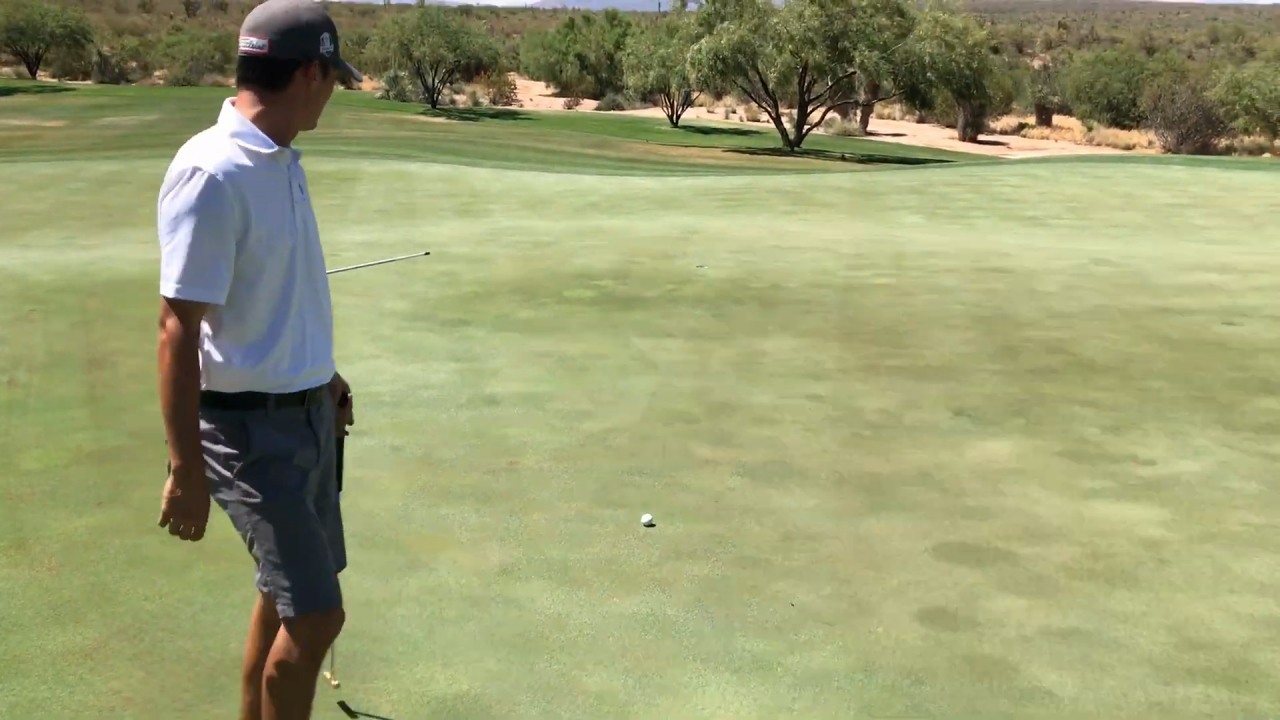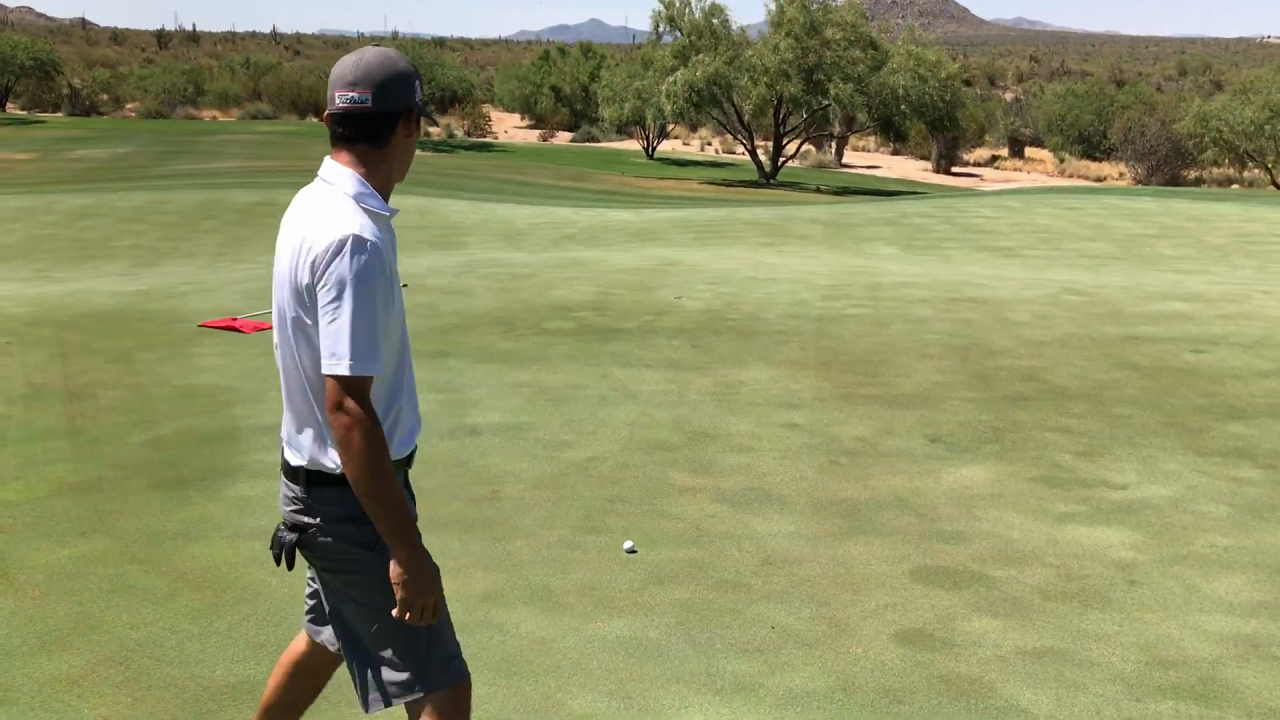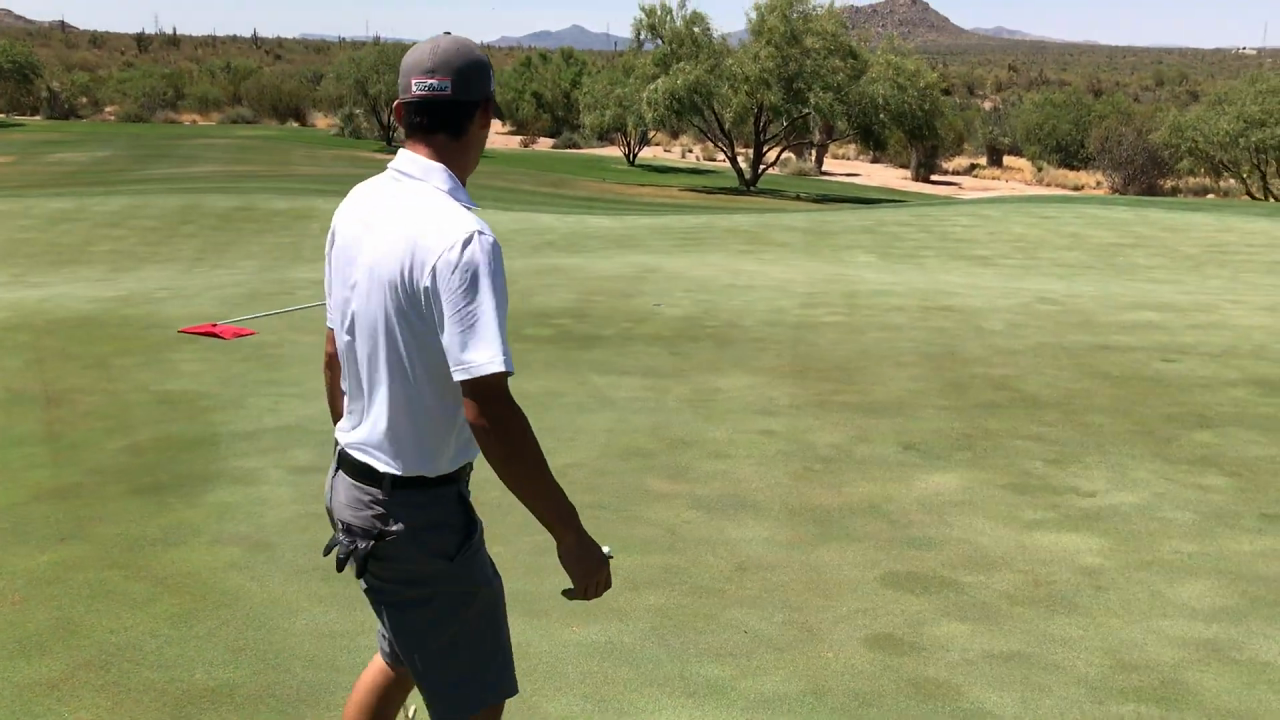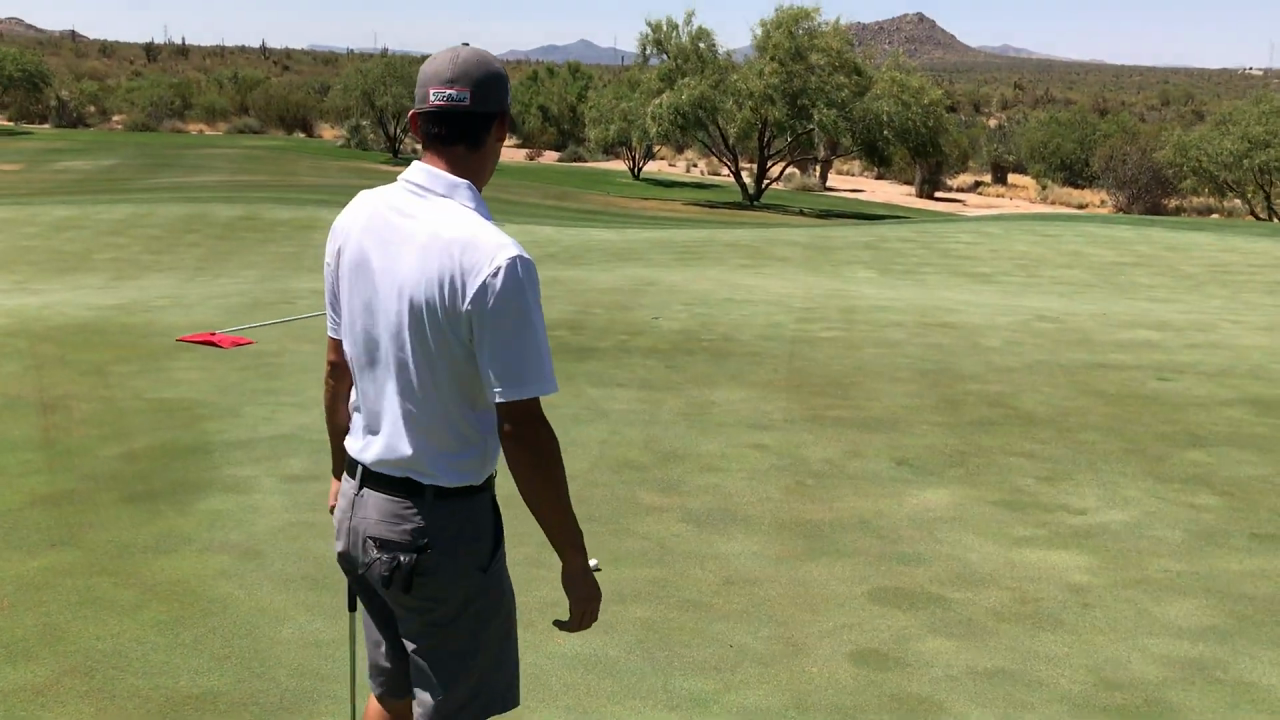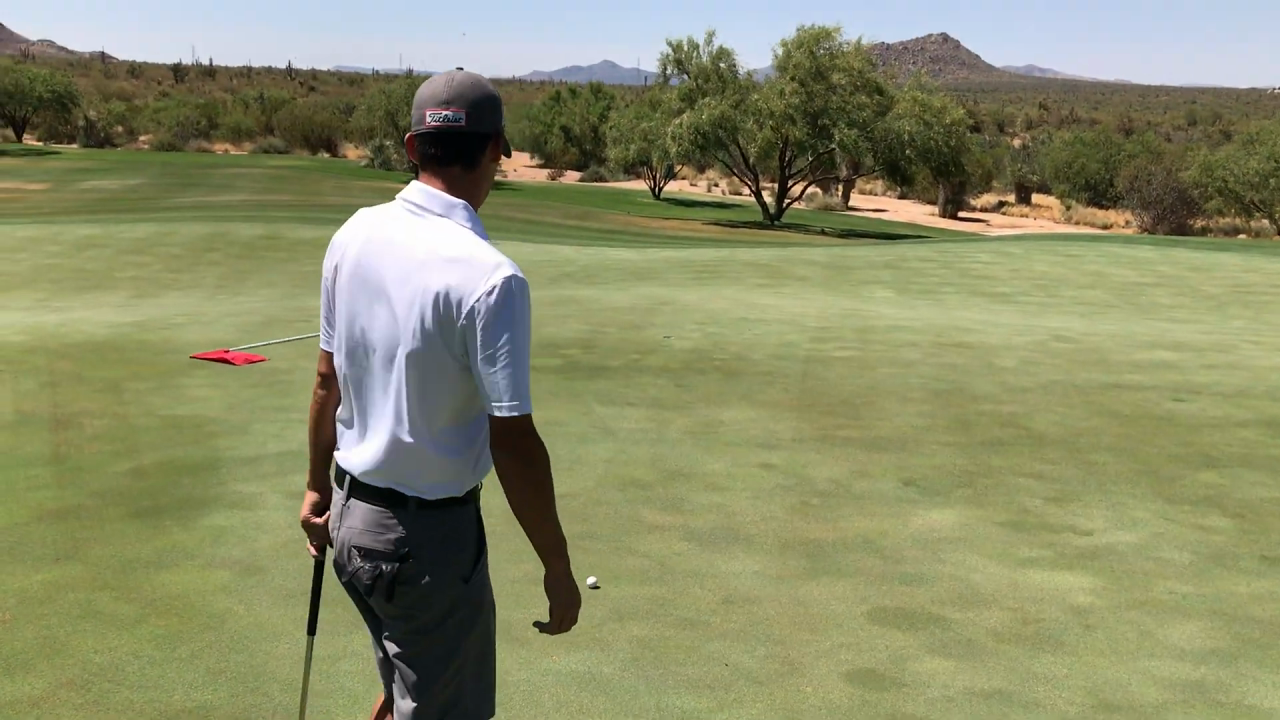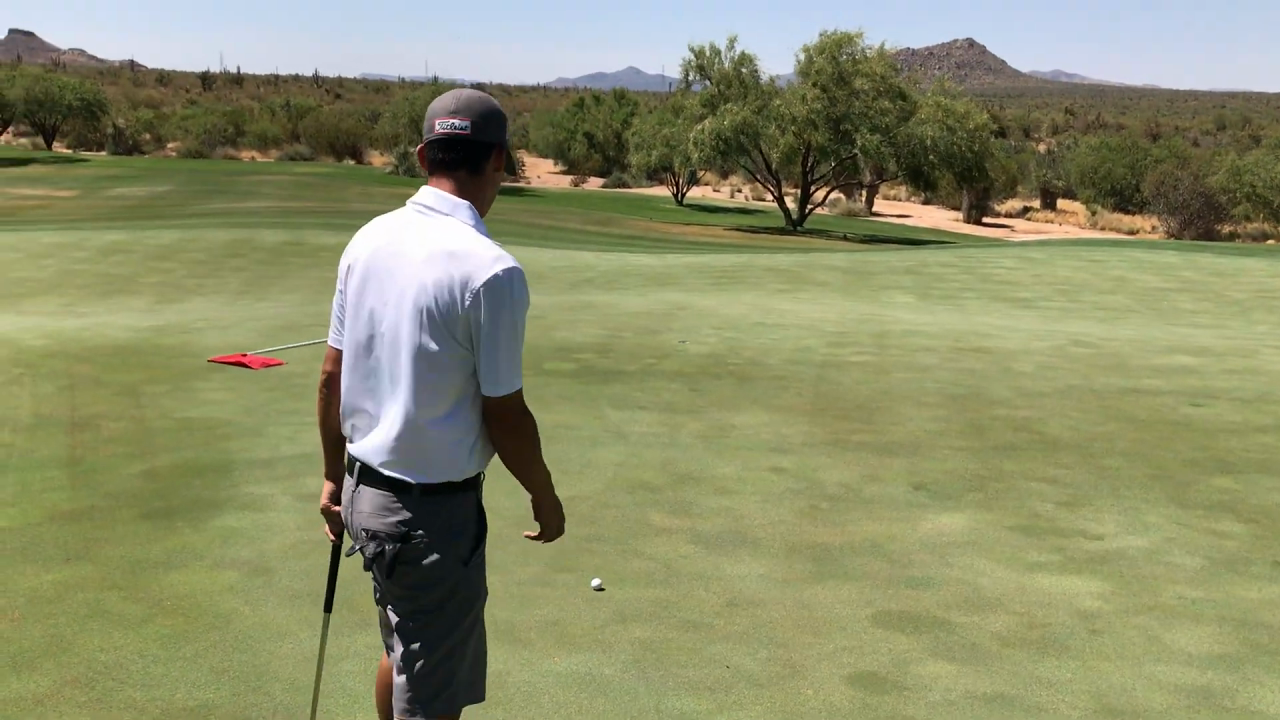
dt=0.3s
person 1, frame 1
left shoulder: (279, 162)
right shoulder: (212, 172)
right elbow: (180, 328)
left wrist: (322, 373)
right wrist: (184, 465)
left hip: (299, 412)
right hip: (249, 430)
left knee: (285, 598)
right knee: (314, 617)
person 1, frame 2
left shoulder: (322, 206)
right shoulder: (351, 236)
right elbow: (348, 408)
right wrist: (407, 549)
left hip: (337, 482)
right hip: (349, 496)
left knee: (332, 636)
person 1, frame 3
left shoulder: (357, 206)
right shoulder: (459, 238)
right elbow: (488, 410)
right wrist: (570, 535)
left hip: (350, 485)
right hip: (417, 510)
left knee: (407, 655)
person 1, frame 4
left shoulder: (356, 219)
right shoulder: (495, 258)
left elbow: (337, 368)
right elbow: (521, 432)
right wrist: (575, 562)
left hip: (363, 505)
right hip: (445, 525)
person 1, frame 5
left shoulder: (353, 235)
right shoulder: (490, 277)
left elbow: (327, 382)
right elbow: (513, 445)
left wrist: (318, 486)
right wrist: (557, 568)
left hip: (354, 510)
right hip: (430, 532)
person 1, frame 6
left shoulder: (368, 240)
right shoulder: (490, 270)
left elbow: (332, 376)
right elbow: (504, 417)
left wrist: (334, 476)
right wrist: (545, 497)
left hip: (367, 492)
right hip: (433, 513)
left knee: (403, 653)
